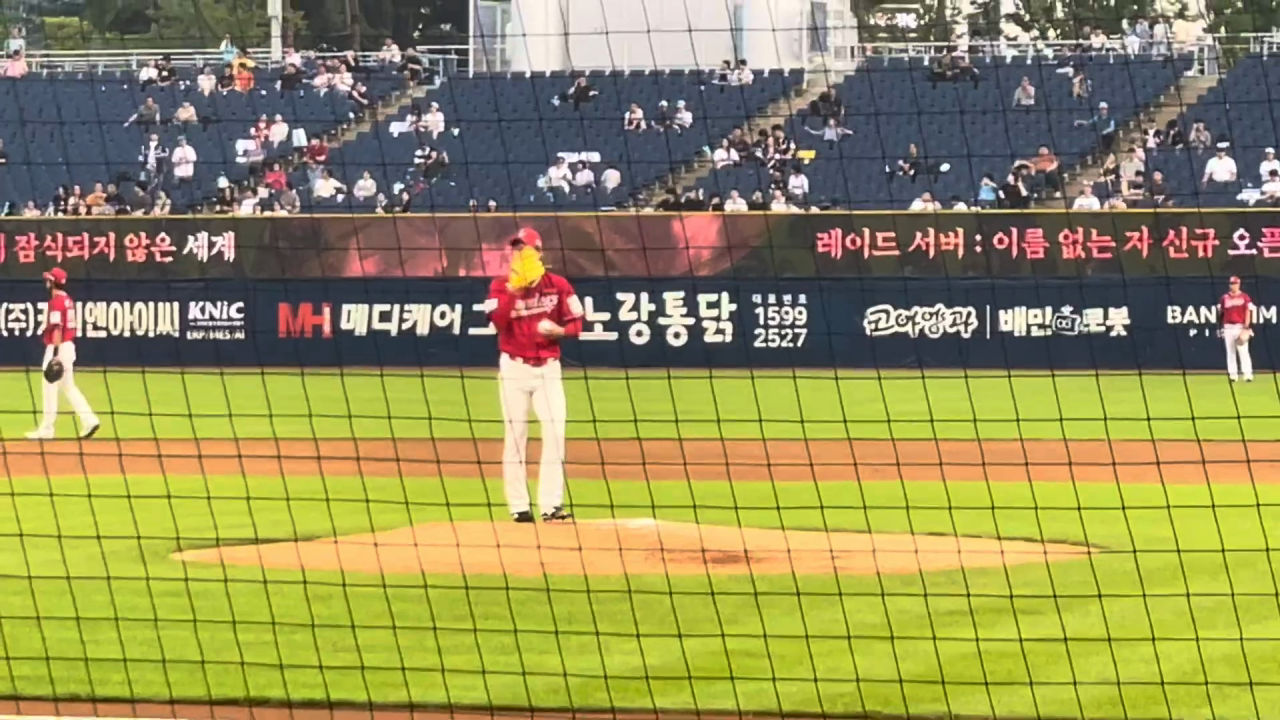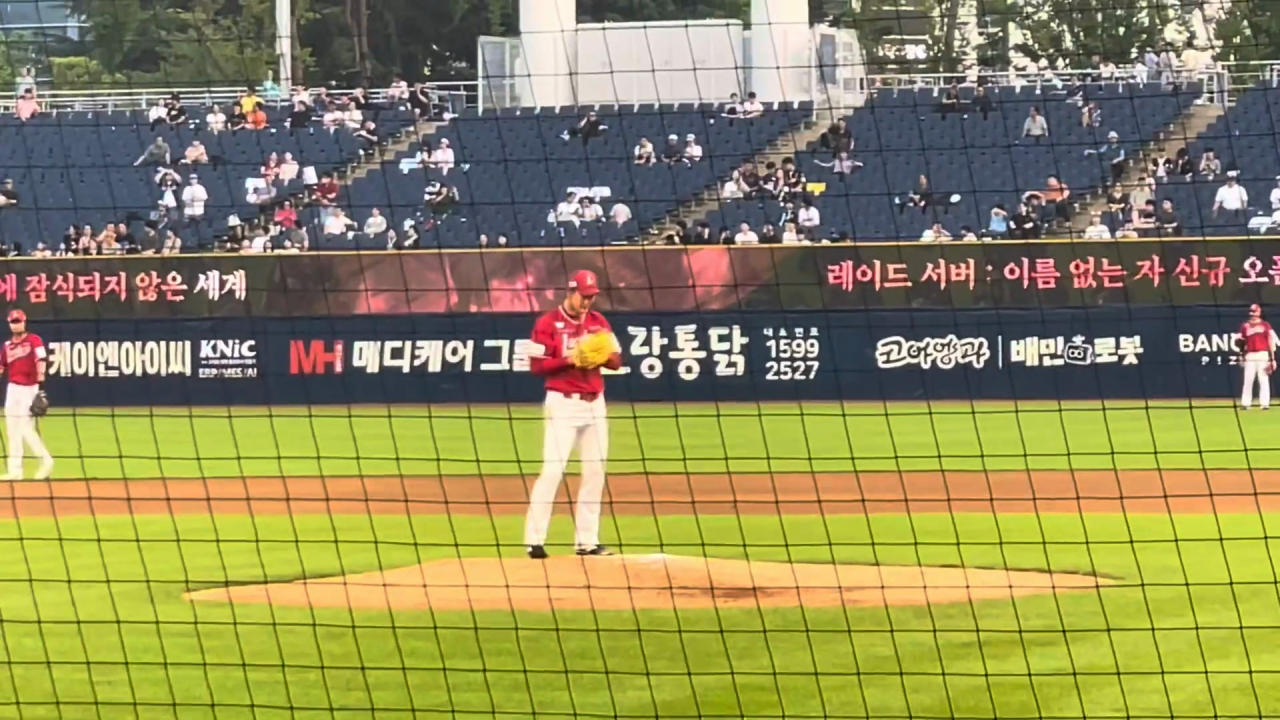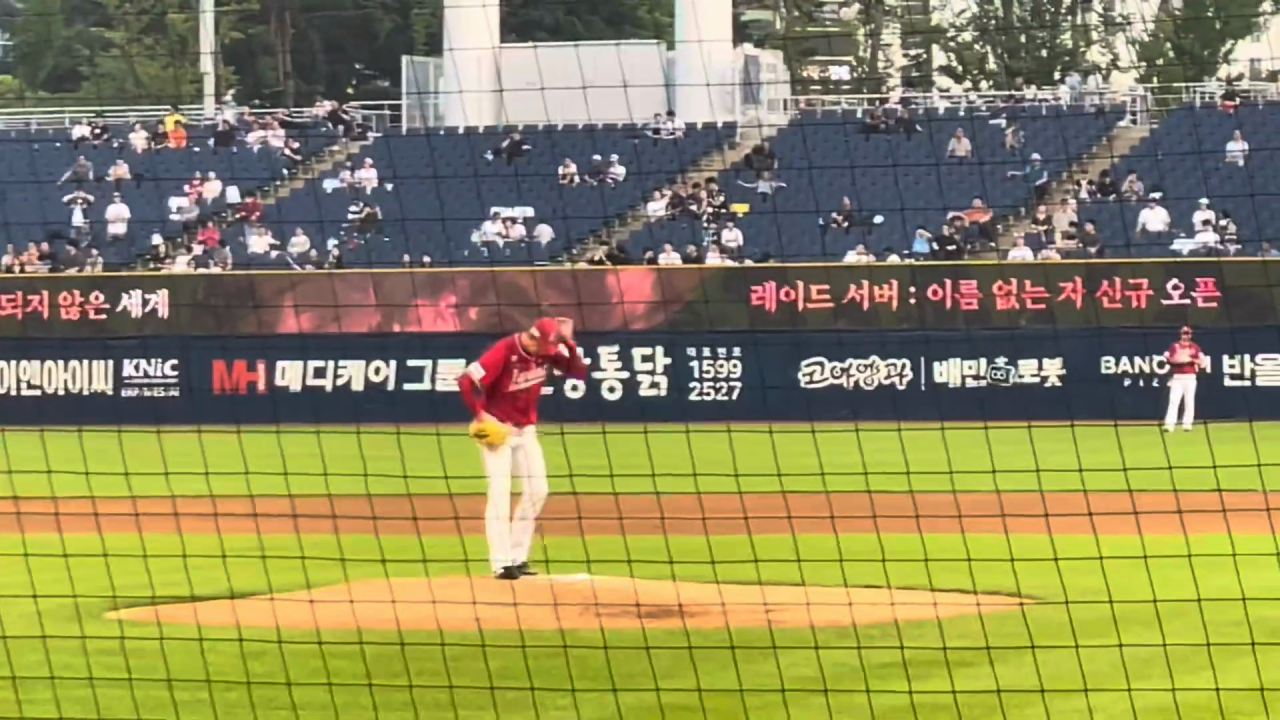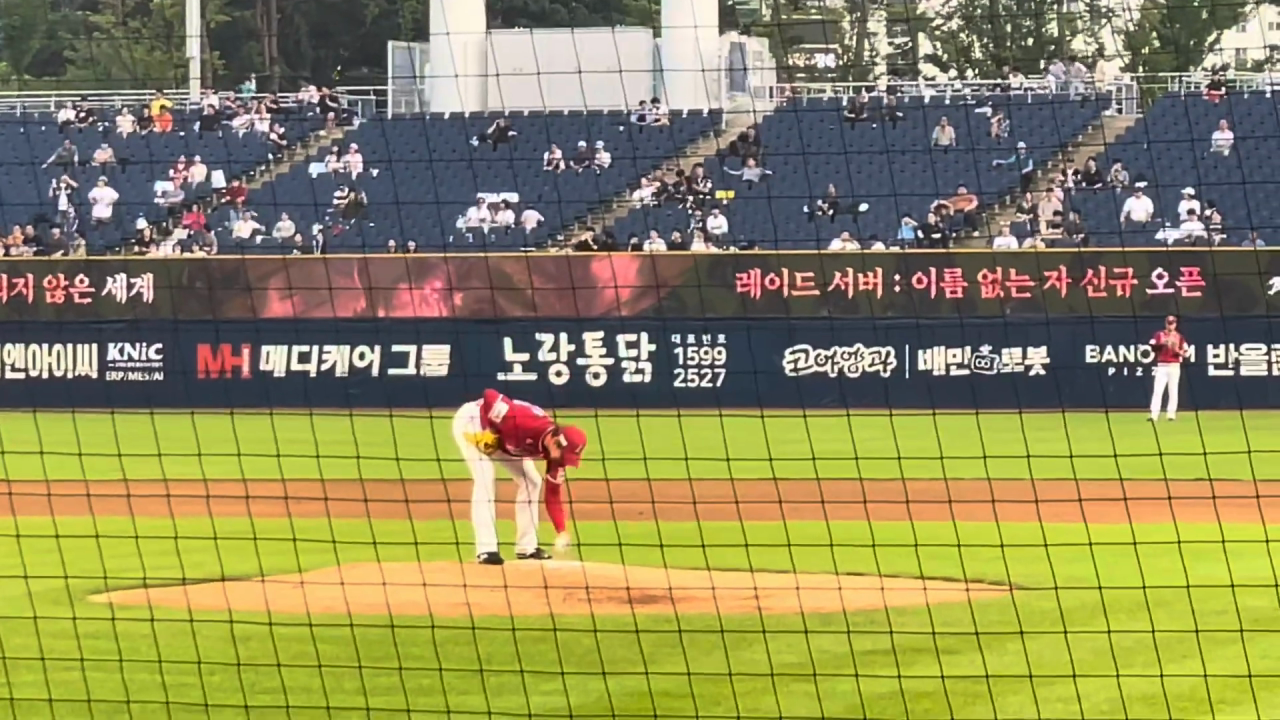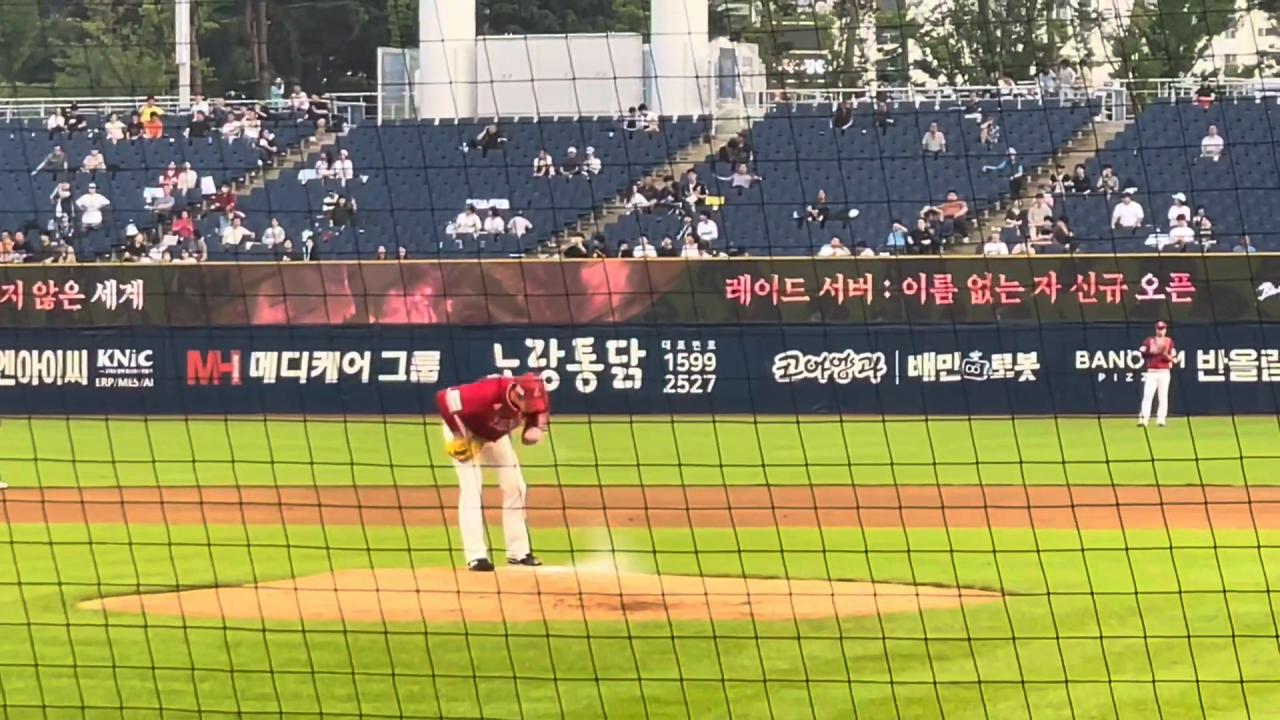
dt=1s
person 1, frame 1
left shoulder: (558, 285)
right shoulder: (500, 285)
left elbow: (576, 323)
right elbow: (499, 322)
left wrist: (561, 331)
right wrist: (513, 289)
left hip: (548, 368)
right hip: (514, 368)
left knee: (555, 434)
right knee: (515, 438)
left ankle: (551, 505)
right ankle: (518, 506)
person 1, frame 2
left shoulder: (599, 321)
right shoulder: (548, 322)
left elbow: (616, 363)
right elbow: (537, 366)
left wrist: (607, 355)
right wrist: (570, 360)
left hip: (595, 404)
right hip: (563, 403)
left knee: (595, 473)
right knee: (552, 471)
left ankle: (587, 541)
right ankle: (534, 539)
person 1, frame 3
left shoulder: (549, 351)
right shoulder: (503, 351)
left elbow: (579, 372)
right elbow: (467, 380)
left wrist: (568, 341)
right wrist: (479, 414)
left hip: (526, 429)
right hip: (497, 428)
left knee: (538, 490)
right knee: (500, 492)
left ankle: (517, 556)
right ankle: (502, 562)
person 1, frame 4
left shoulder: (555, 450)
right shoulder: (526, 424)
left elbow: (553, 493)
right elbow: (489, 395)
left wrist: (562, 532)
right wrist: (488, 431)
left hip: (503, 435)
right hip: (471, 421)
left knee: (531, 482)
right knee: (485, 481)
left ankle: (527, 547)
right ankle: (486, 550)
person 1, frame 5
left shoulder: (536, 400)
right shoulder: (487, 392)
left elbow: (537, 422)
right elbow: (442, 397)
left wrist: (535, 431)
right wrist: (458, 435)
left hip: (495, 436)
right hip: (464, 428)
left knee: (515, 486)
right knee: (471, 488)
left ankle: (518, 552)
right ankle: (476, 556)
